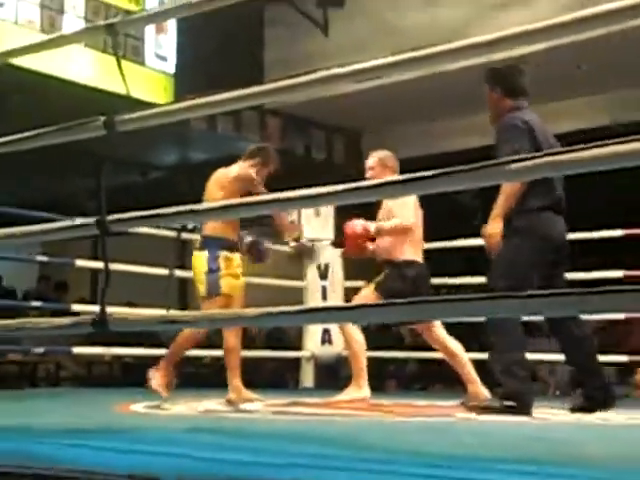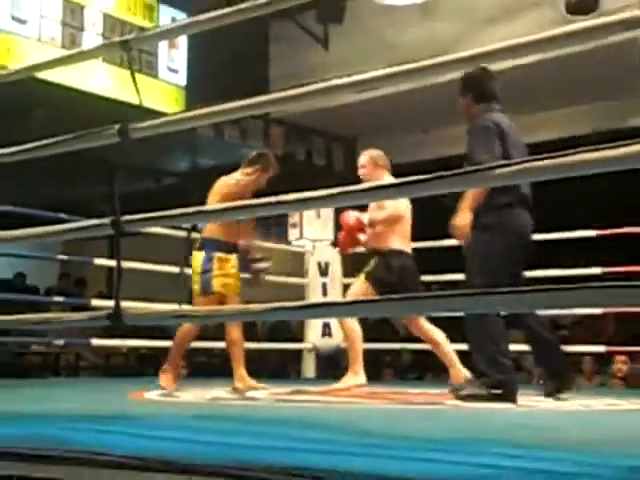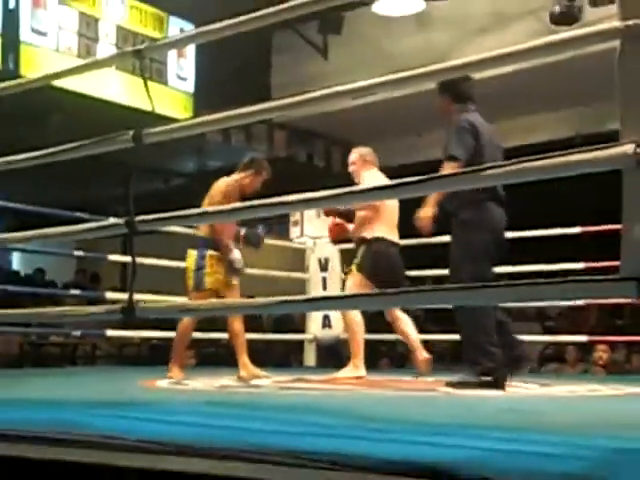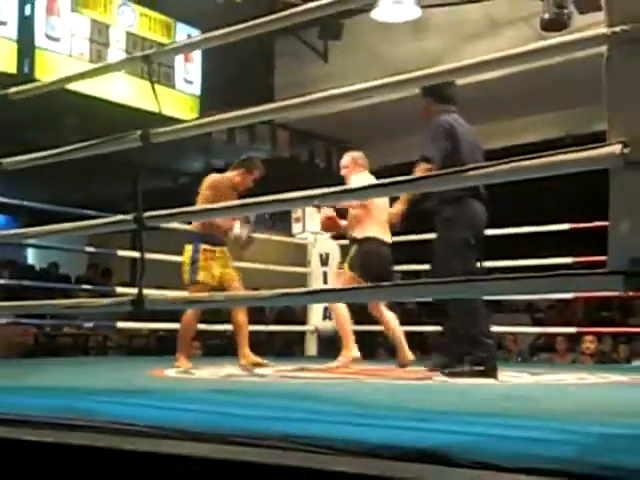
dt=0.1s
person 1, frame 1
left shoulder: (511, 123)
right shoulder: (537, 123)
left wrist: (496, 219)
left hip: (528, 224)
right hip: (551, 223)
left ankle: (514, 393)
right ankle: (596, 389)
person 1, frame 2
left shoulder: (483, 123)
right shoulder: (507, 126)
left elbow: (485, 170)
left wrist: (465, 210)
left hip: (497, 219)
right hip: (518, 217)
left ankle: (497, 381)
right ankle: (556, 369)
person 1, frame 3
left shoulder: (462, 123)
right shoulder: (486, 128)
left elbow: (454, 165)
left wrist: (432, 203)
left hip: (474, 214)
right hip: (491, 212)
left ankle: (489, 369)
right ankle: (511, 353)
person 1, frame 4
left shoulder: (440, 124)
right shoulder: (467, 129)
left elbow: (427, 166)
left wrist: (402, 202)
left hip: (455, 210)
right hip: (472, 208)
left ankle: (483, 358)
right ankle: (453, 353)
person 2, frame 1
right shoulder: (400, 196)
left elbow: (407, 224)
left wrist: (371, 229)
right wrist: (368, 247)
left hip: (400, 272)
right hip: (415, 272)
right knee: (436, 334)
left ankle: (359, 386)
right ankle: (476, 388)
person 2, frame 2
left shoulder: (386, 186)
left elbow: (398, 213)
left wrist: (364, 219)
right wrist: (360, 239)
left hip: (389, 262)
right hip: (404, 263)
right knee: (419, 324)
left ankle: (355, 373)
right ankle: (458, 370)
person 2, frame 3
left shoulder: (371, 177)
right shoulder: (386, 184)
left elbow: (373, 201)
left wrist: (343, 206)
right wrist: (347, 228)
left hip: (375, 250)
right hip: (392, 251)
right knee: (394, 311)
left ankle: (356, 364)
right ankle: (419, 353)
person 2, frame 4
left shoulder: (359, 179)
left elbow: (360, 201)
right wrist: (340, 224)
left hip: (366, 248)
right hip: (383, 249)
right knee: (378, 307)
left ankle: (349, 349)
right ankle: (404, 352)
person 3, frame 1
left shoulder: (223, 175)
right shoulder: (244, 176)
left wrist: (246, 241)
right wrist: (293, 231)
left hip: (230, 256)
right hip: (215, 253)
left knee: (234, 323)
left ankle: (236, 388)
right ankle: (162, 369)
person 3, frame 2
left shoulder: (230, 184)
right shoulder: (239, 184)
right elbow: (244, 225)
left wrist: (243, 250)
right wrist: (253, 257)
left hip: (226, 256)
right hip: (212, 255)
left knee: (234, 318)
left ankle: (240, 376)
right ankle: (169, 369)
person 3, frame 3
left shoulder: (235, 191)
right shoulder: (227, 185)
right elbow: (217, 224)
left wrist: (243, 235)
right wrist: (232, 251)
left hip: (222, 256)
right hip: (205, 253)
left ankle: (244, 365)
right ankle: (175, 365)
person 3, frame 4
left shoulder: (231, 192)
right shoulder: (215, 181)
right elbow: (206, 217)
left wrist: (238, 229)
right wrist: (233, 228)
left hip: (220, 251)
right hip: (202, 248)
right knee: (196, 305)
left ankle: (245, 353)
right ankle: (182, 355)
